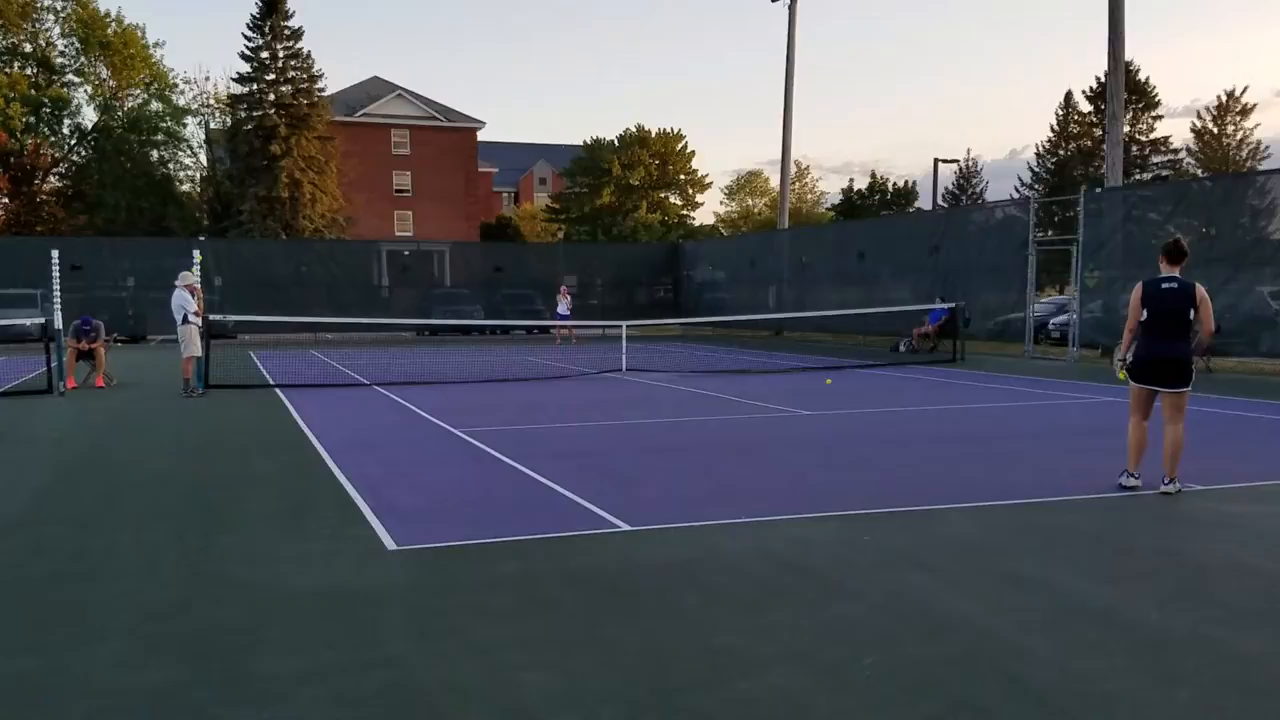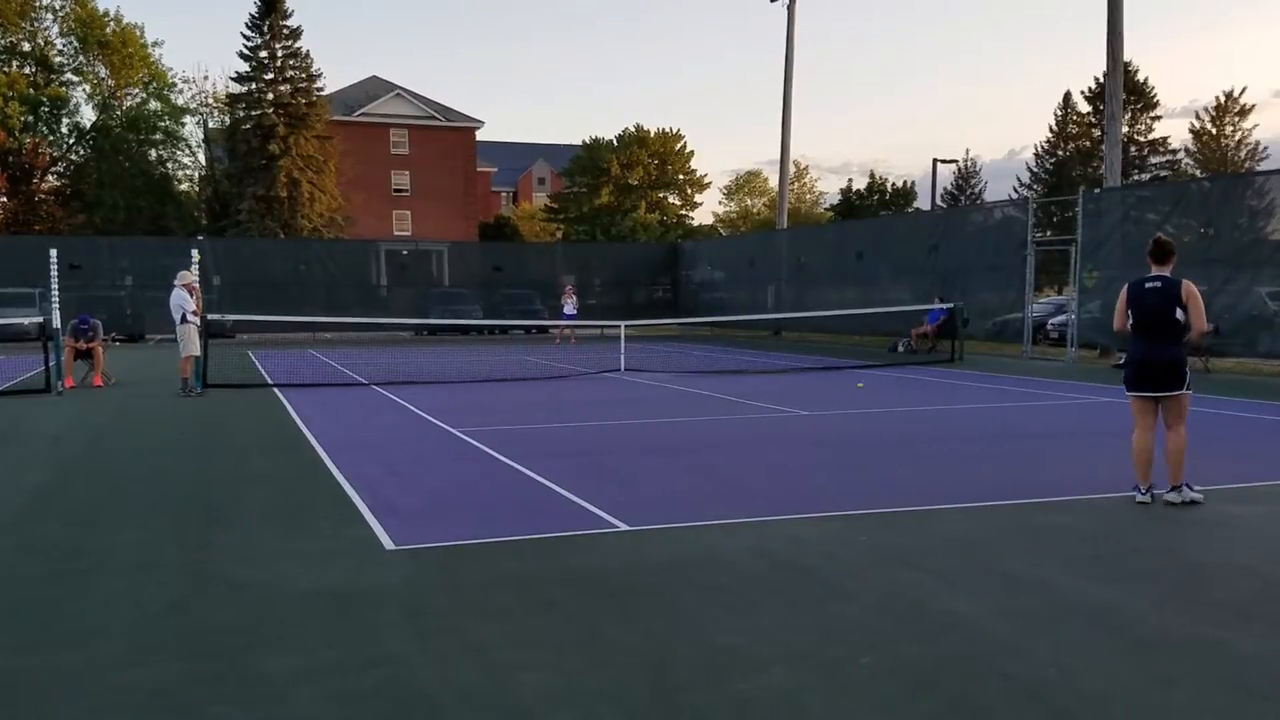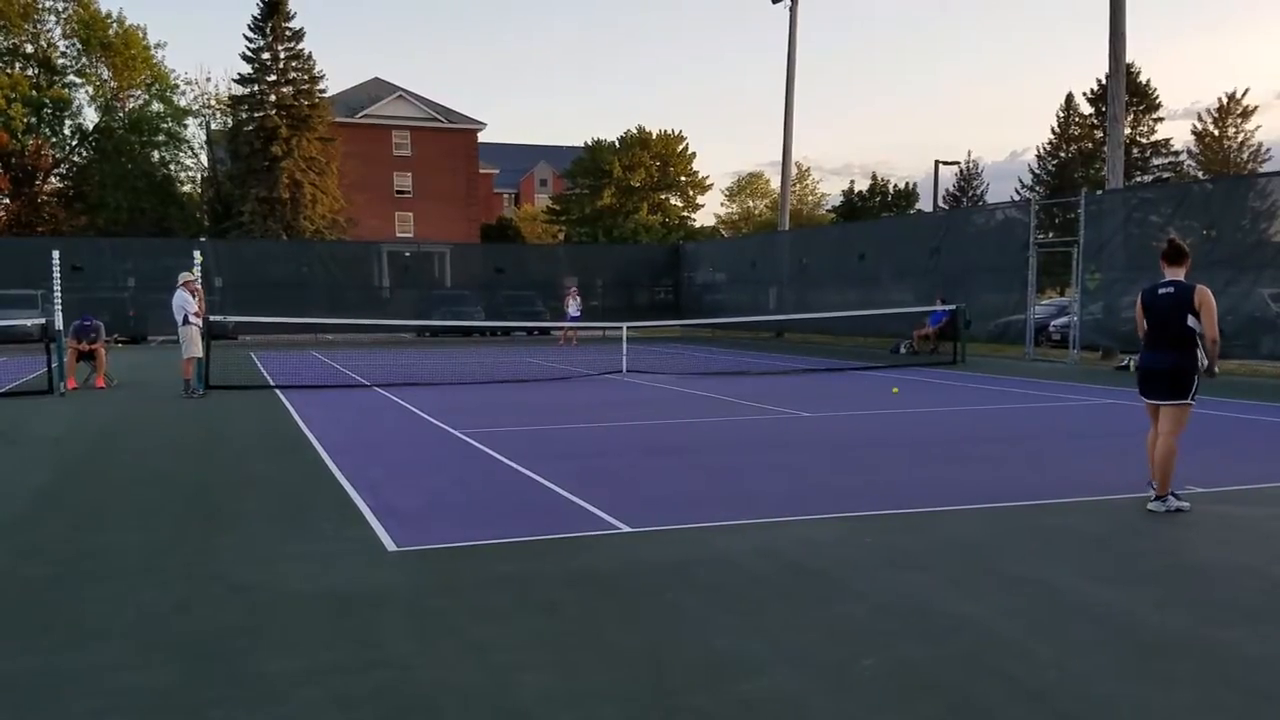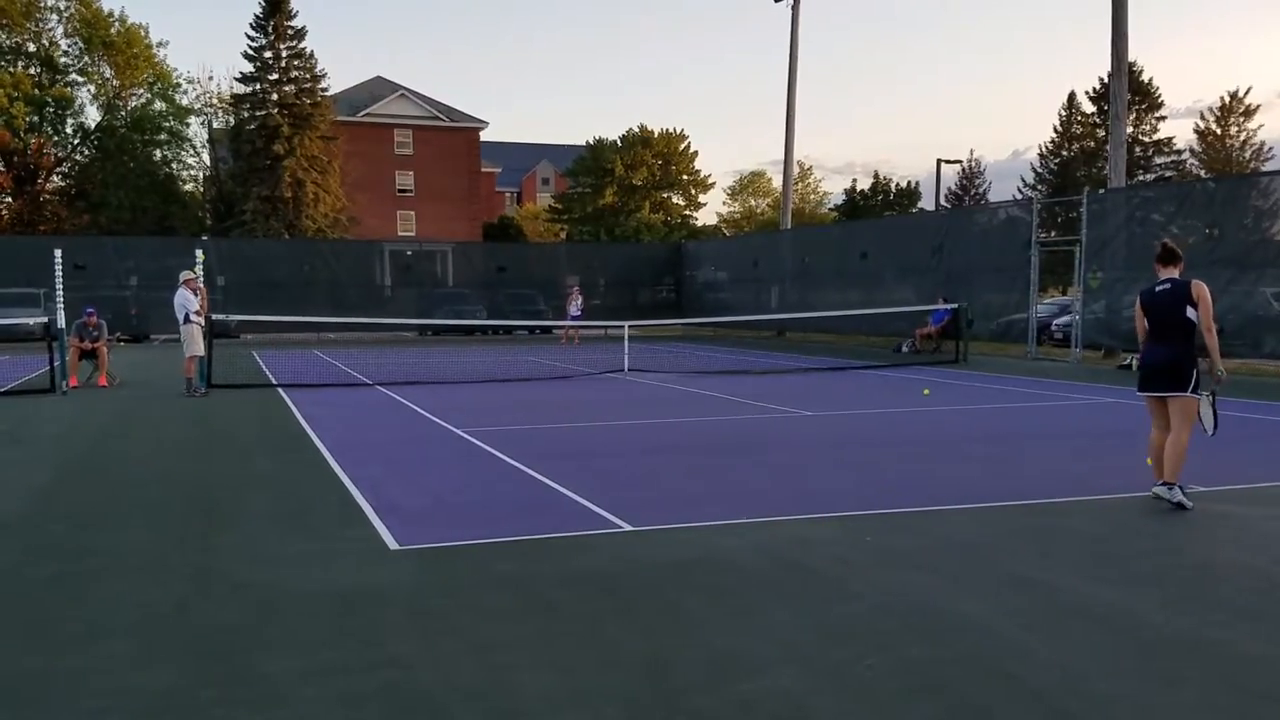
dt=0.7s
person 1, frame 1
left shoulder: (1143, 287)
right shoulder: (1196, 290)
left elbow: (1132, 328)
right elbow: (1209, 329)
left wrist: (1122, 356)
right wrist: (1192, 349)
left hip: (1146, 359)
right hip: (1179, 361)
left knee: (1138, 418)
right knee: (1174, 422)
left ankle: (1131, 473)
right ankle: (1169, 480)
person 1, frame 2
left shoulder: (1130, 289)
right shoulder: (1185, 288)
left elbow: (1118, 326)
right elbow: (1201, 328)
right wrist: (1181, 340)
left hip: (1138, 363)
right hip: (1171, 364)
left knee: (1143, 428)
right knee: (1175, 428)
left ankle: (1143, 488)
right ankle: (1177, 487)
person 1, frame 3
left shoulder: (1145, 295)
right shoulder: (1200, 293)
right elbow: (1212, 337)
right wrist: (1211, 364)
left hip: (1149, 367)
right hip: (1180, 370)
left knee: (1157, 430)
right knee: (1169, 434)
left ankle: (1155, 483)
right ankle: (1161, 497)
person 1, frame 4
left shoulder: (1144, 296)
right shoulder: (1196, 288)
left elbow: (1142, 337)
right elbow: (1208, 328)
right wrist: (1217, 365)
left hip: (1150, 363)
right hip: (1181, 364)
left knee: (1161, 428)
right knee: (1181, 429)
left ankle: (1161, 481)
right ankle: (1169, 484)
